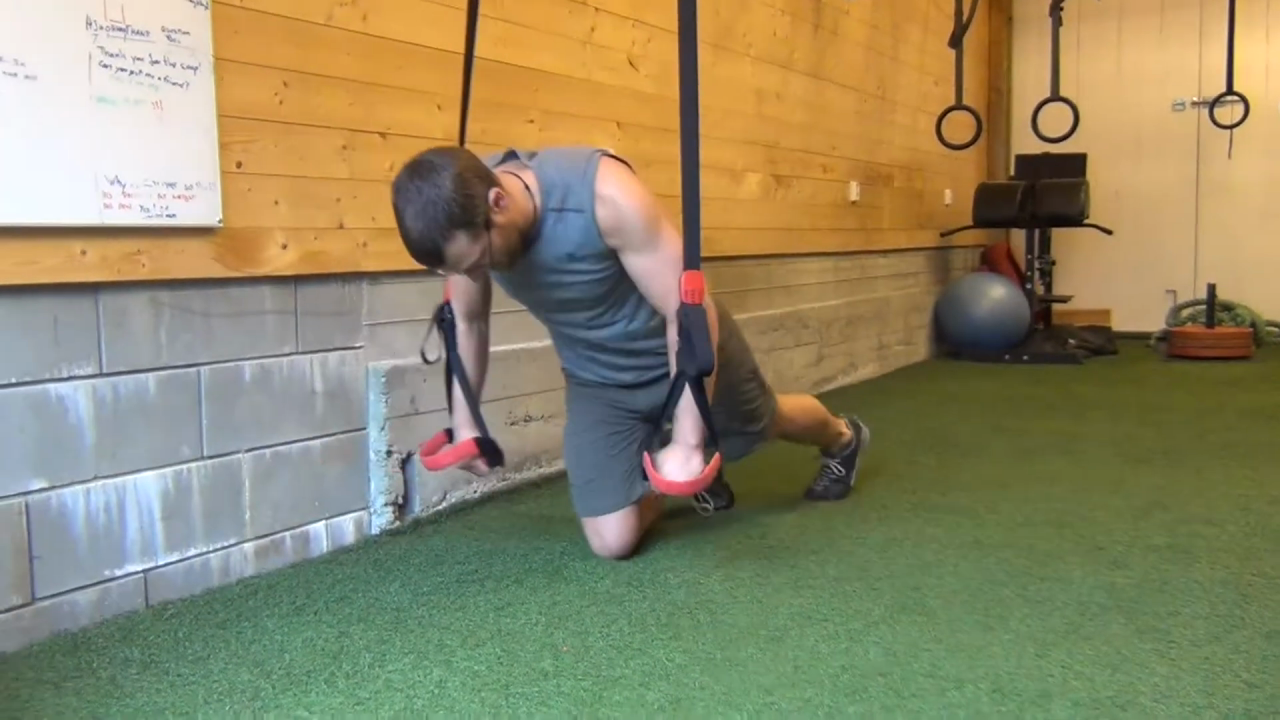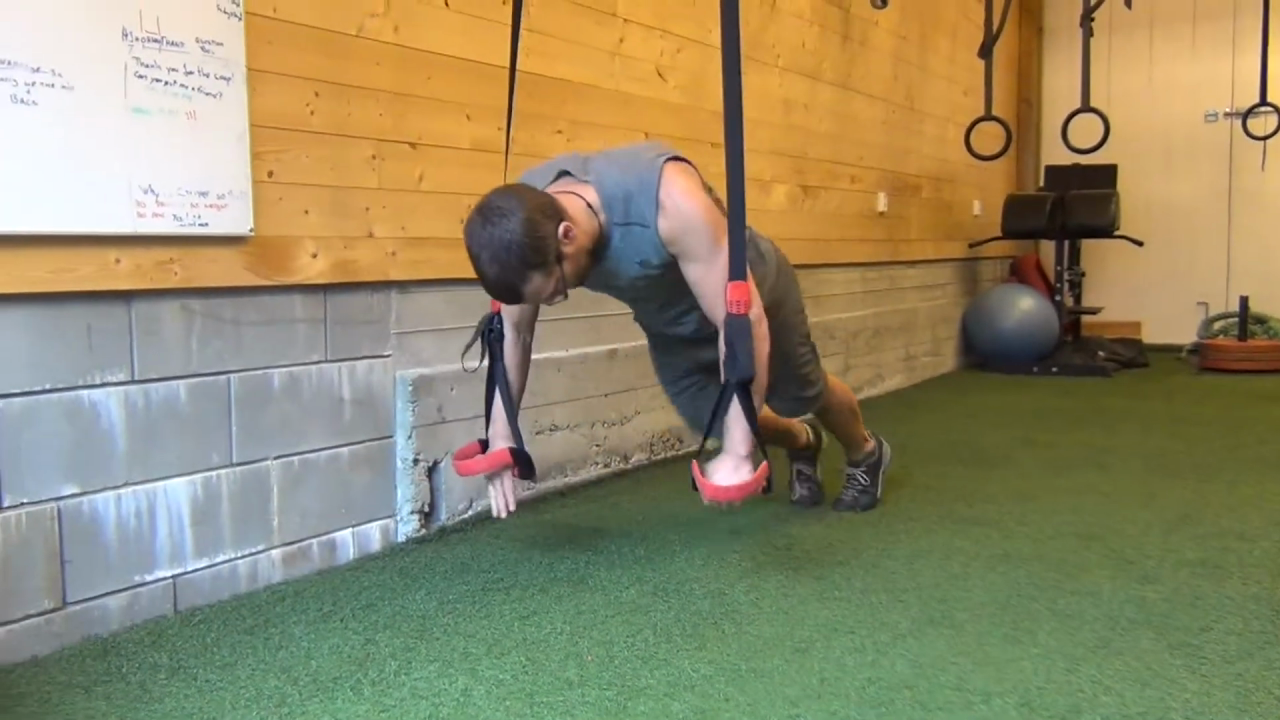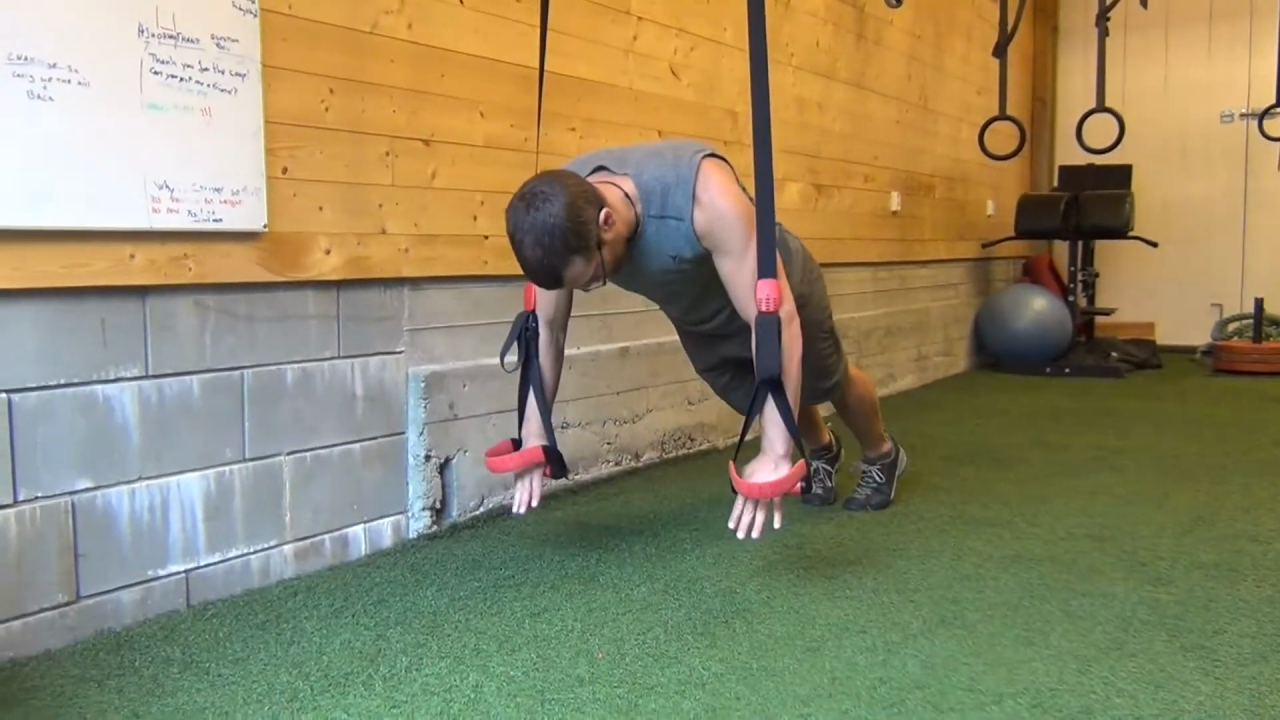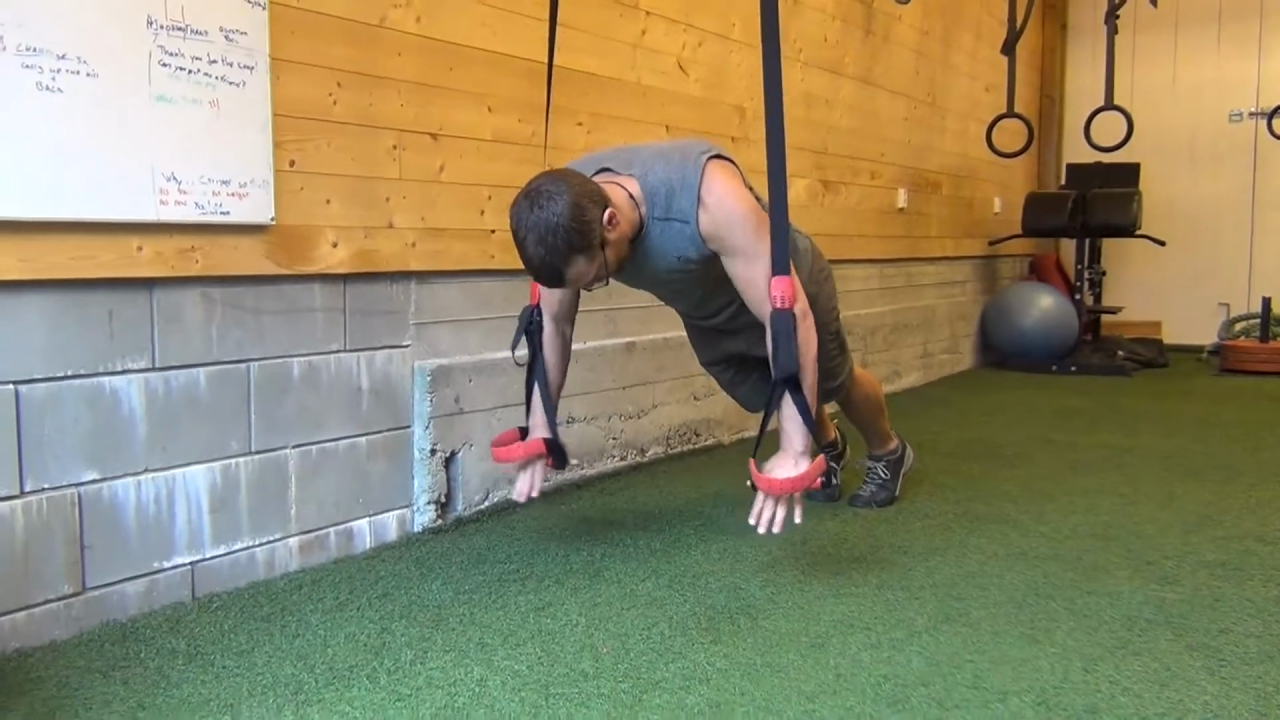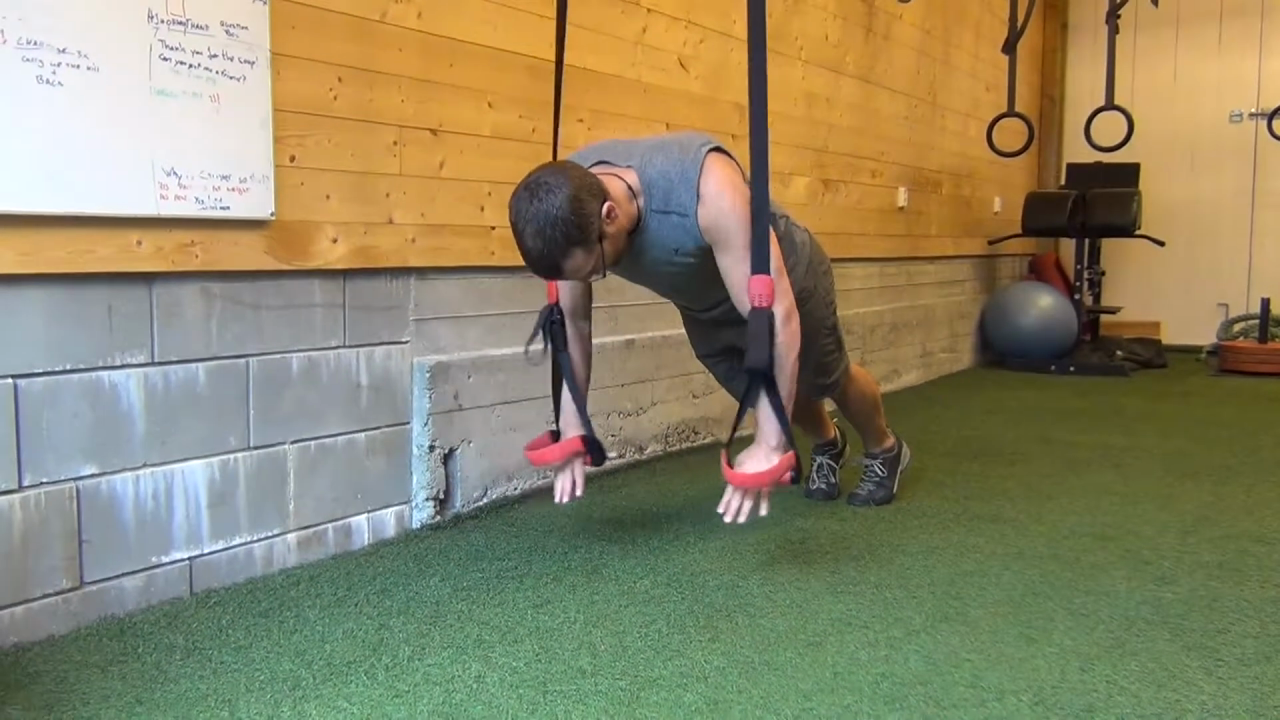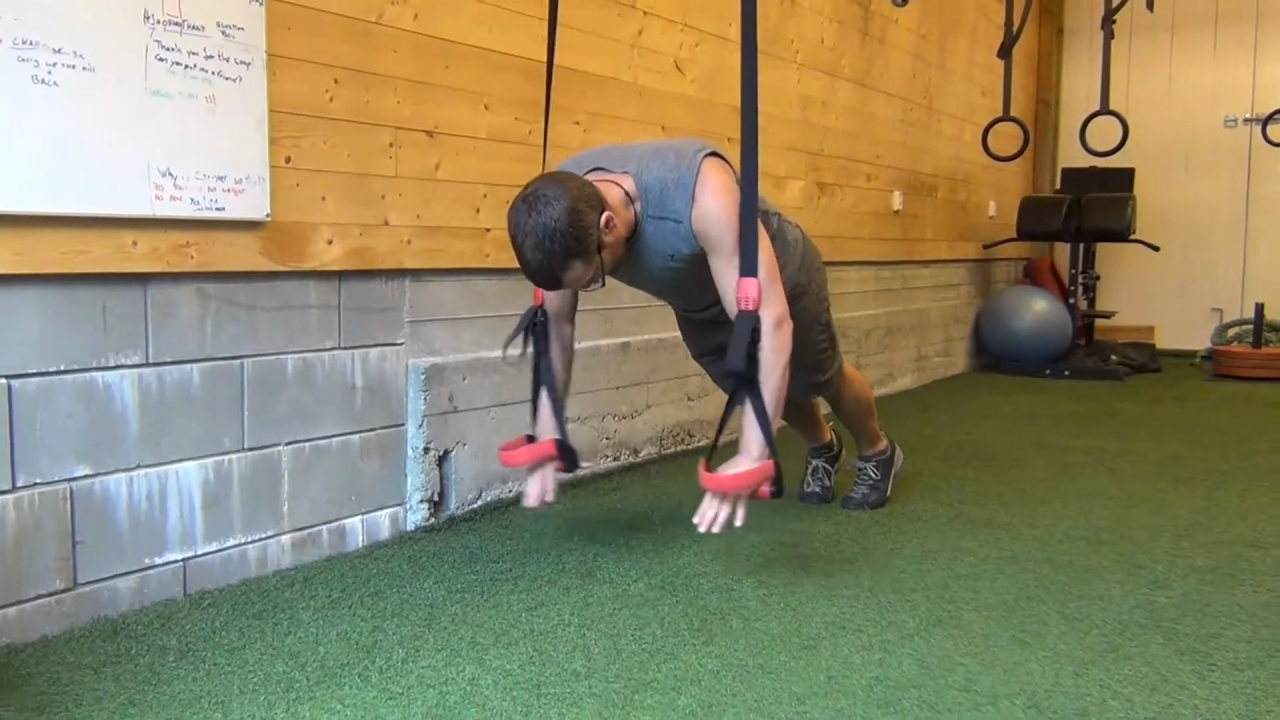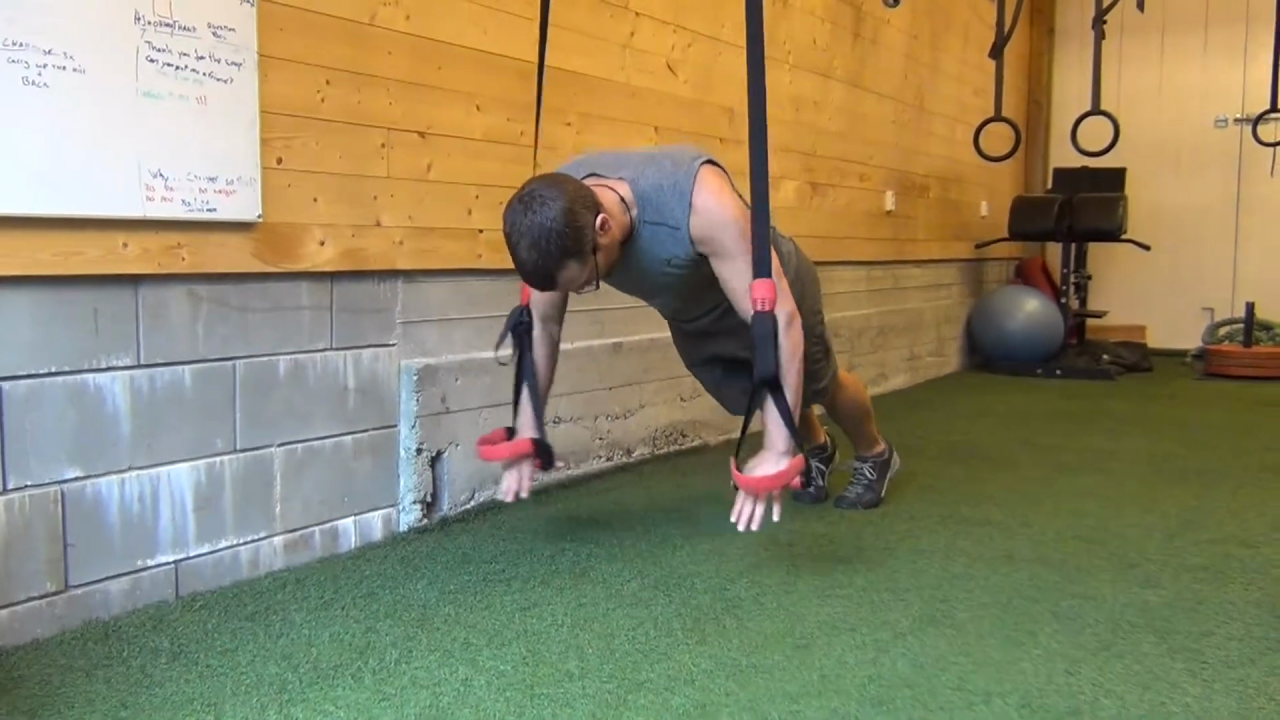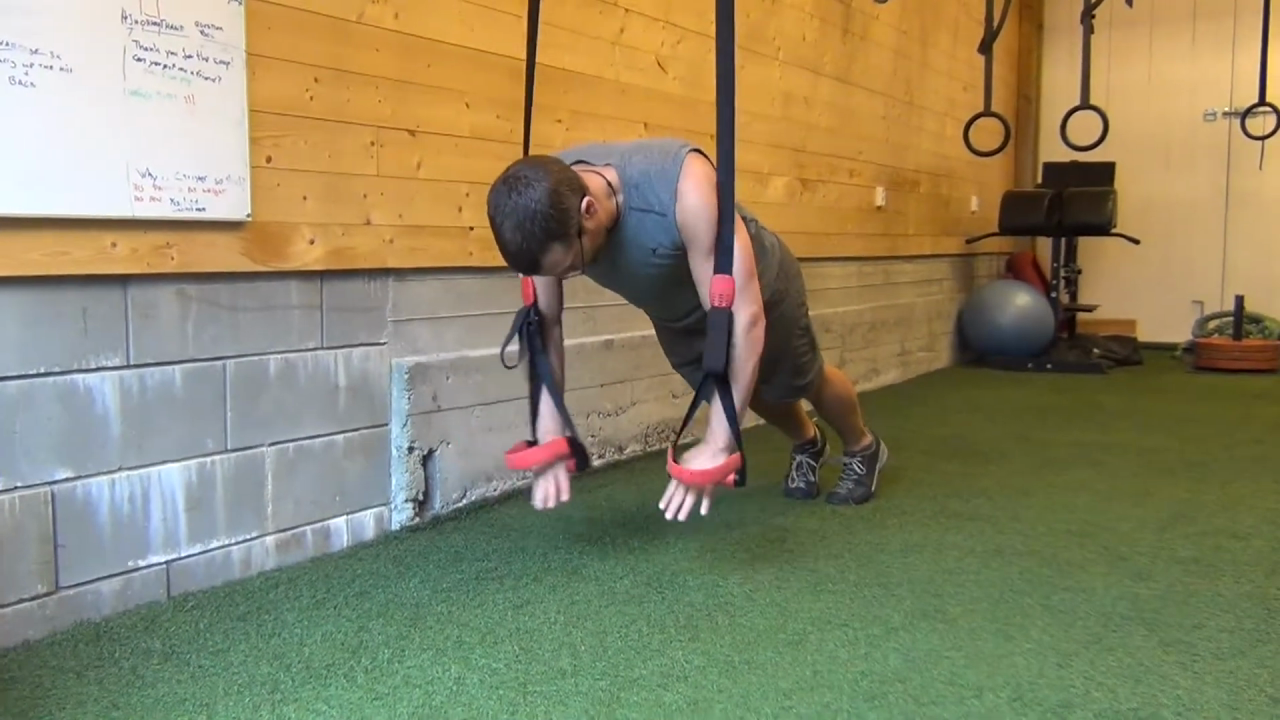
dt=0.4s
person 1, frame 1
left shoulder: (604, 193)
right shoulder: (464, 217)
right elbow: (469, 321)
left wrist: (689, 440)
right wrist: (463, 420)
left hip: (680, 350)
right hip: (595, 376)
left knee: (758, 430)
right knee: (612, 542)
left ankle: (842, 436)
right ankle: (694, 479)
person 1, frame 2
left shoulder: (668, 200)
right shoulder: (526, 220)
left elbow: (744, 322)
right elbow: (514, 331)
left wrist: (739, 452)
right wrist: (501, 435)
left hip: (752, 299)
left knee: (806, 395)
right knee: (721, 428)
left ankle: (865, 454)
right ankle: (801, 442)
person 1, frame 3
left shoulder: (702, 193)
right shoulder: (560, 213)
left elbow: (776, 319)
right elbow: (547, 329)
left wrist: (776, 453)
right wrist: (533, 436)
left hip: (777, 290)
left knee: (828, 381)
left ankle: (881, 457)
right ankle: (822, 452)
person 1, frame 4
left shoulder: (709, 195)
right shoulder: (567, 213)
left elbow: (790, 318)
right elbow: (554, 324)
left wrist: (793, 452)
right wrist: (540, 426)
left knee: (834, 381)
right knee: (766, 397)
left ankle: (888, 453)
right ankle: (830, 448)
person 1, frame 5
left shoulder: (707, 189)
right shoulder: (567, 206)
left elbow: (777, 316)
right elbow: (571, 319)
left wrist: (769, 446)
right wrist: (572, 429)
left hip: (787, 279)
left knee: (827, 378)
right knee: (783, 385)
left ankle: (885, 452)
right ankle: (827, 447)
person 1, frame 6
left shoulder: (701, 193)
right shoulder: (560, 206)
left elbow: (772, 321)
right elbow: (557, 323)
left wrist: (752, 455)
right wrist: (546, 437)
left hip: (778, 279)
left knee: (822, 377)
right knee: (774, 391)
left ankle: (878, 455)
right ankle: (822, 449)
person 1, frame 7
left shoulder: (698, 199)
right shoulder: (557, 215)
left elbow: (779, 321)
right elbow: (543, 325)
left wrist: (777, 450)
right wrist: (526, 430)
left hip: (773, 291)
left knee: (818, 384)
right knee: (752, 398)
left ankle: (875, 456)
right ankle: (818, 451)
person 1, frame 8
left shoulder: (684, 188)
right shoulder: (545, 210)
left elbow: (745, 316)
right elbow: (544, 321)
left wrist: (718, 444)
right wrist: (549, 433)
left hip: (756, 285)
left knee: (801, 381)
right knee: (754, 388)
left ankle: (863, 450)
right ankle: (808, 446)
